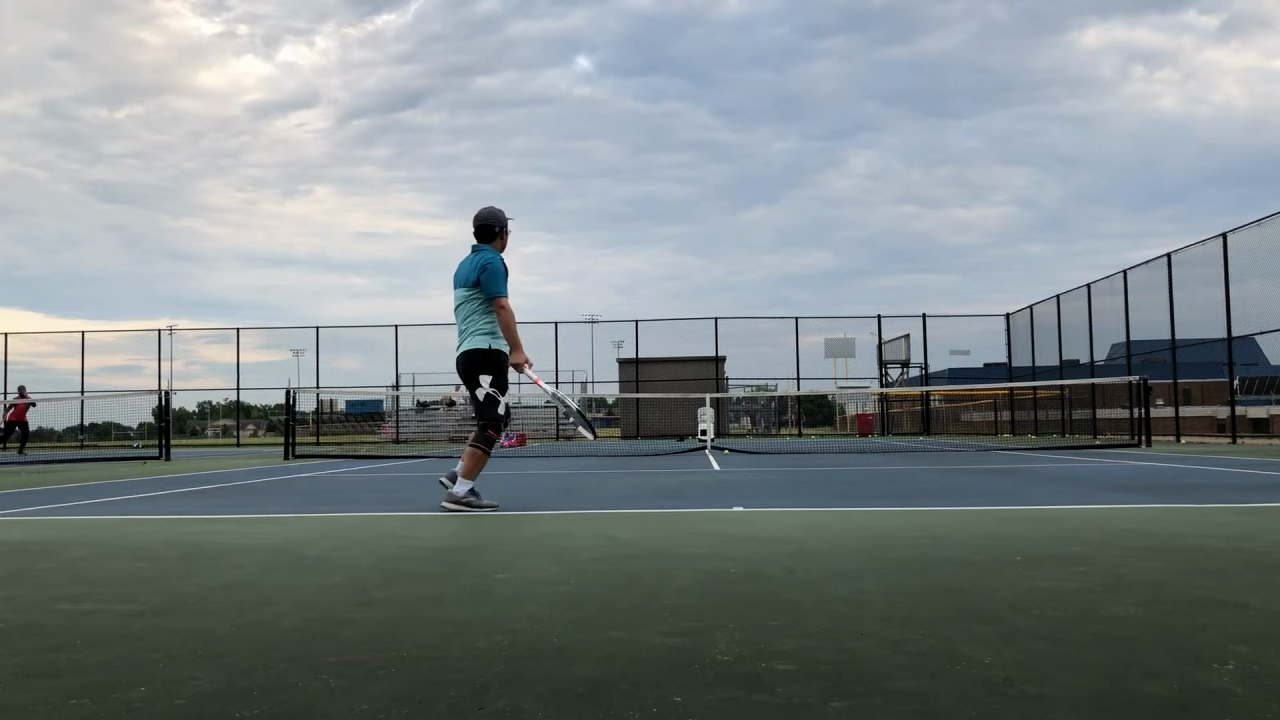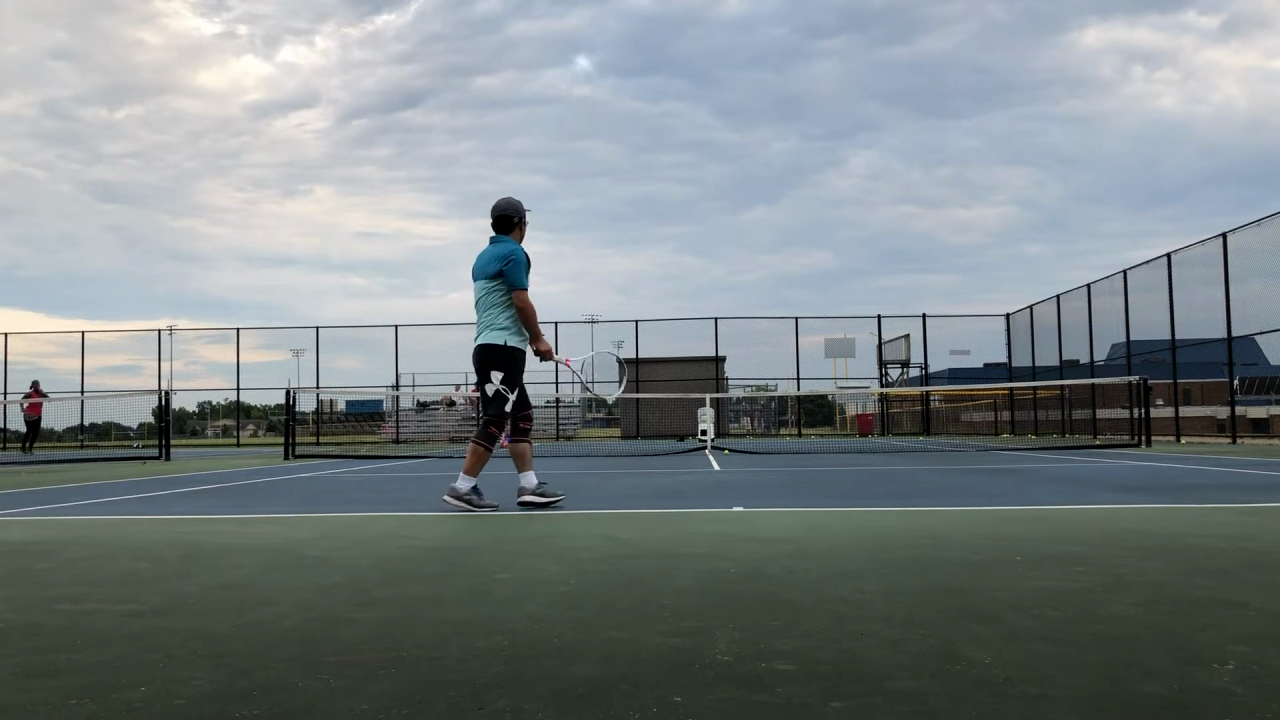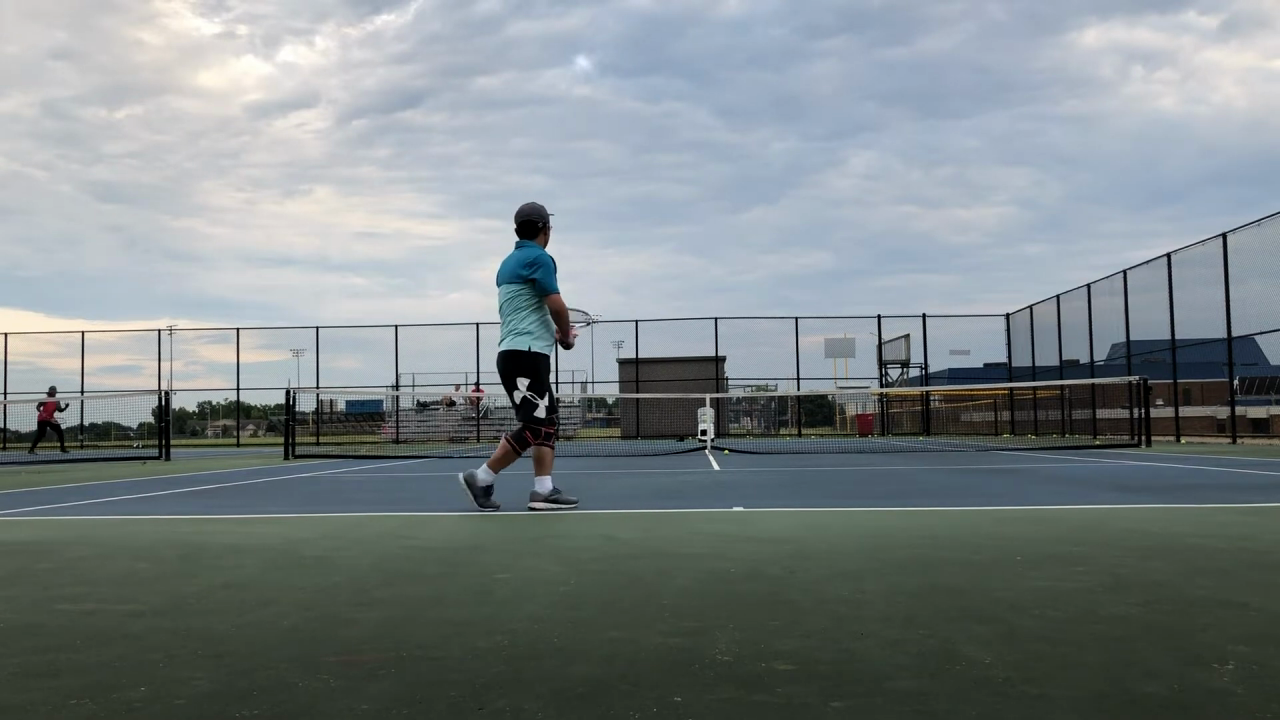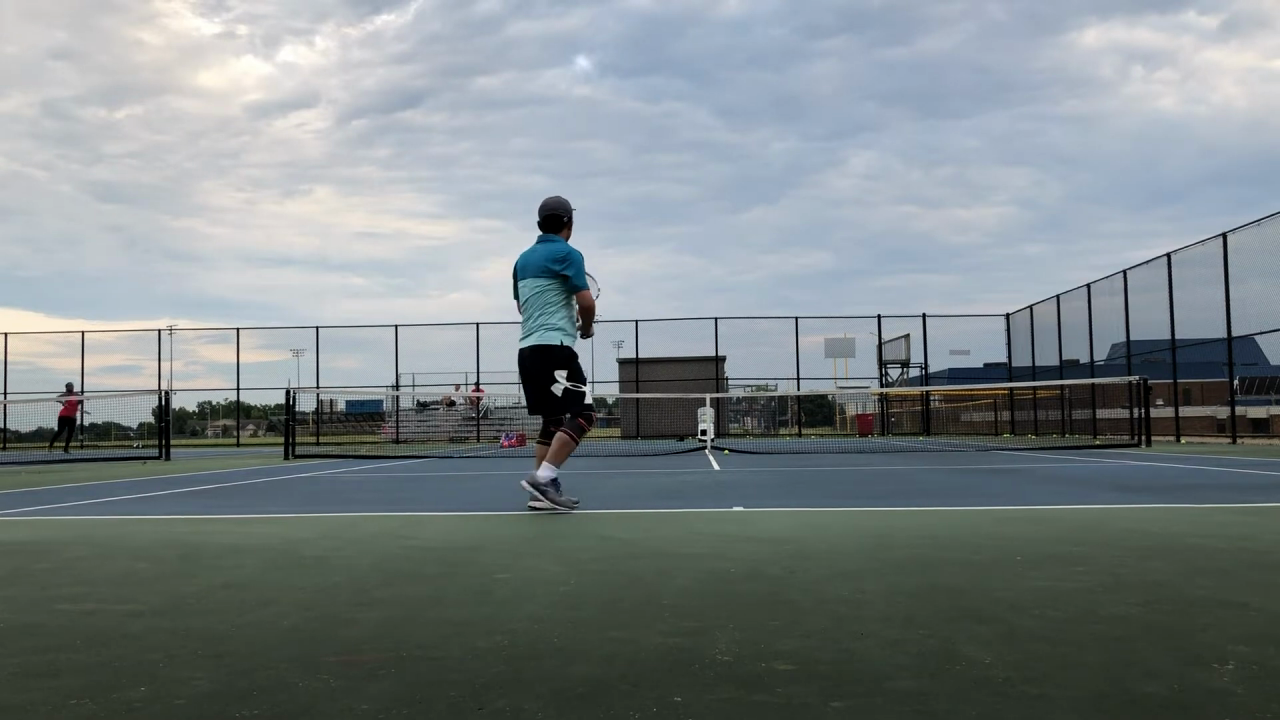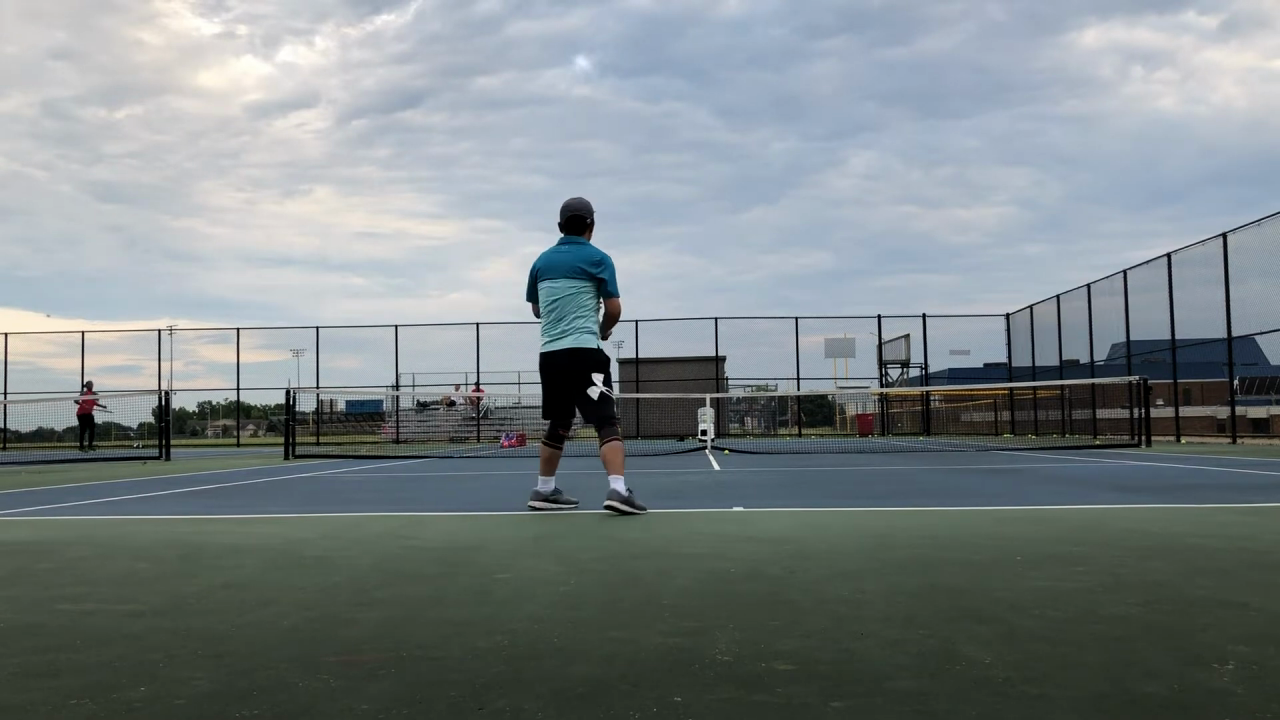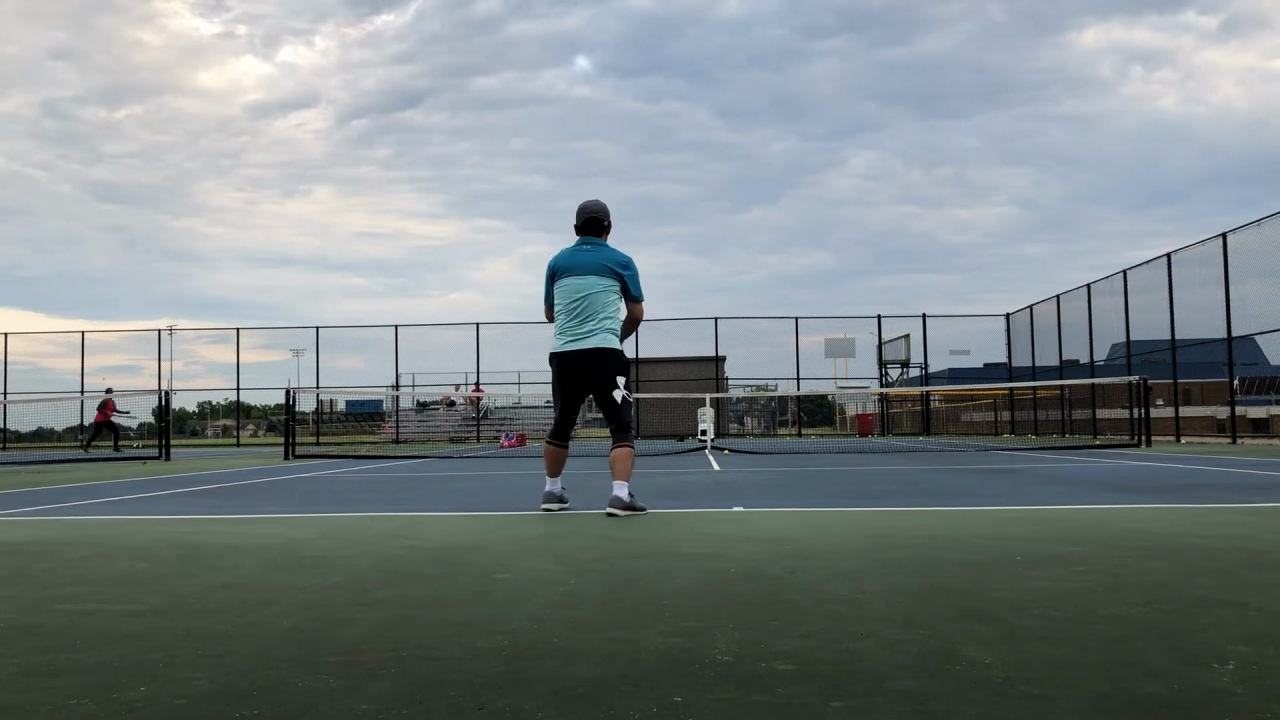
dt=0.2s
person 1, frame 1
left shoulder: (465, 264)
right shoulder: (492, 262)
right elbow: (501, 307)
right wrist: (516, 349)
left hip: (467, 355)
right hip: (486, 354)
left knee: (489, 422)
right knee: (491, 424)
left ankle: (457, 475)
right ankle: (460, 493)
person 1, frame 2
left shoulder: (484, 256)
right shoulder: (514, 253)
right elbow: (521, 302)
left wrist: (529, 337)
right wrist: (539, 339)
left hip: (490, 348)
right hip: (502, 349)
left knee: (522, 417)
right knee: (495, 421)
left ankle: (530, 486)
right ankle: (463, 488)
person 1, frame 3
left shoulder: (508, 262)
right shoulder: (540, 258)
right elbow: (556, 304)
left wrist: (554, 330)
right wrist: (565, 332)
left hip: (514, 353)
right hip: (526, 354)
left knee: (546, 422)
right knee: (533, 427)
left ankle: (544, 490)
right ankle: (480, 478)
person 1, frame 4
left shoulder: (523, 258)
right shoulder: (568, 254)
right elbow: (585, 301)
right wrist: (586, 325)
left hip: (529, 349)
right hip: (553, 348)
left knee: (554, 420)
right knee: (582, 414)
left ankle: (544, 489)
right ankle: (543, 477)
person 1, frame 5
left shoulder: (542, 260)
right shoulder: (598, 258)
right elbow: (614, 308)
right wrist: (603, 330)
left hip: (549, 354)
right hip: (583, 352)
left knee: (559, 425)
right knee: (607, 423)
left ankle: (544, 490)
right ankle: (617, 490)
person 1, frame 6
left shoulder: (557, 262)
right shoulder: (621, 261)
left elbow: (549, 314)
right elbow: (636, 314)
right wrist: (620, 336)
left hip: (563, 354)
right hip: (604, 353)
left knee: (562, 424)
right knee: (621, 427)
left ankle: (552, 491)
right ankle: (621, 495)
